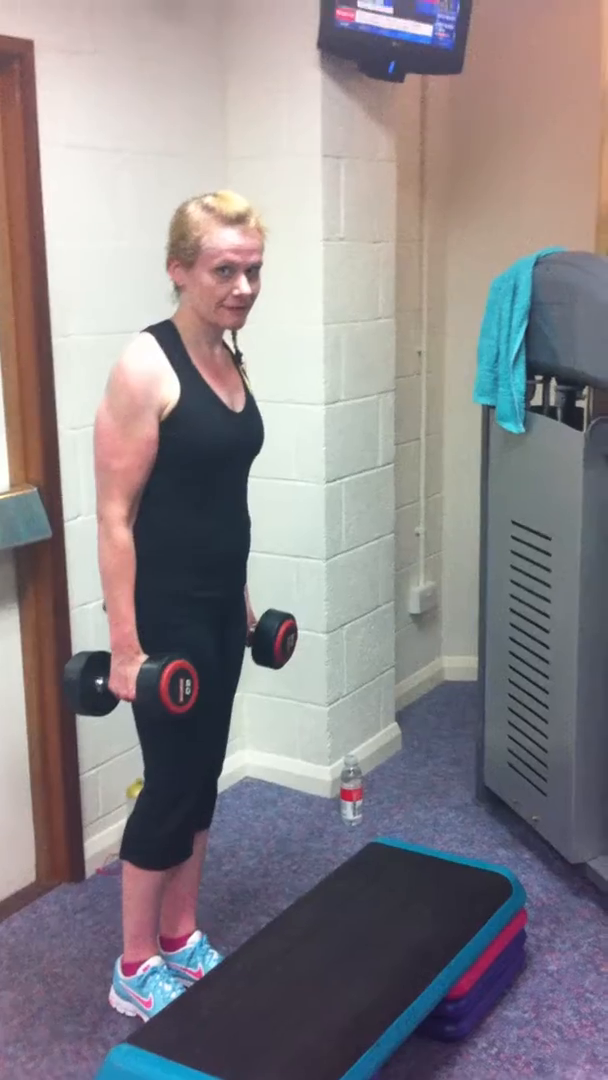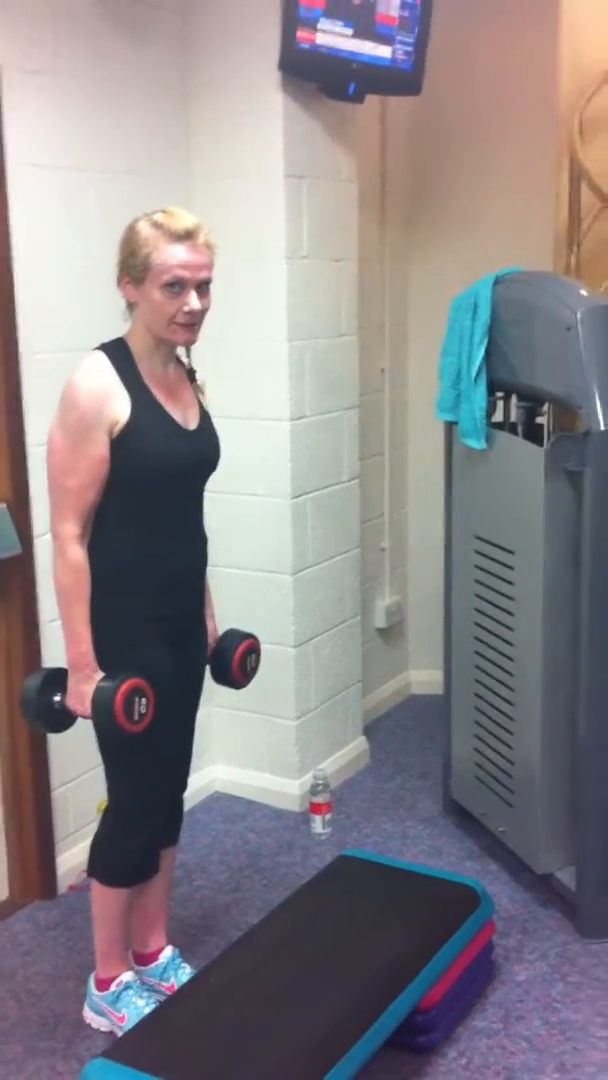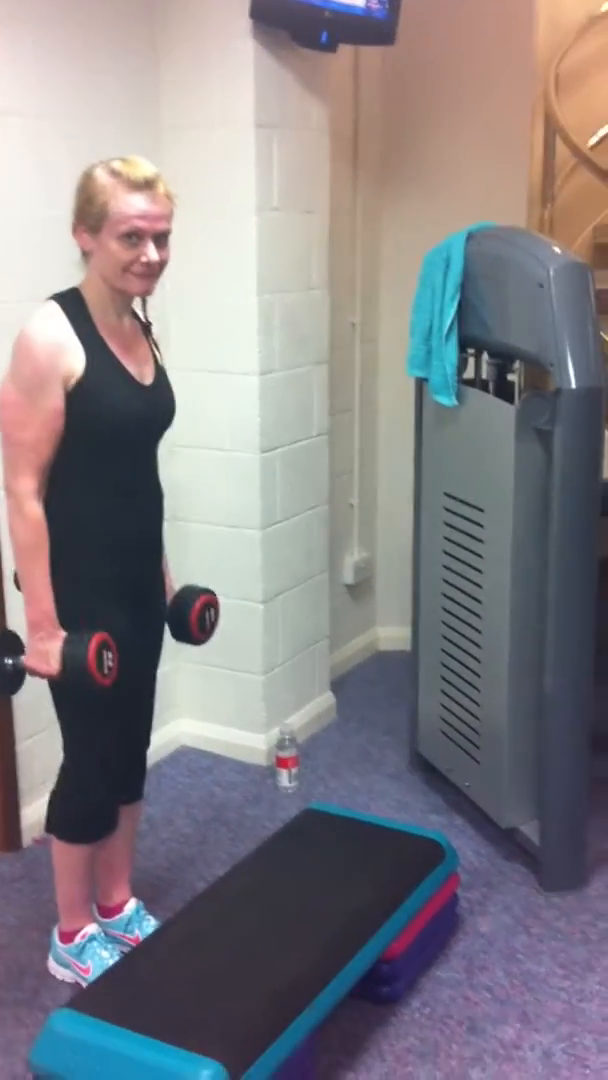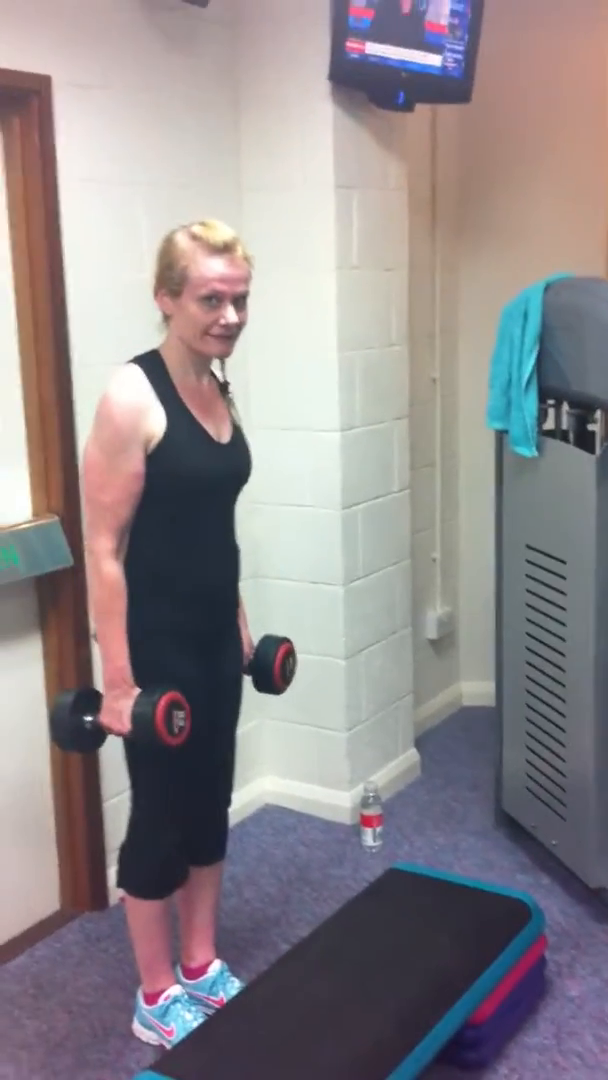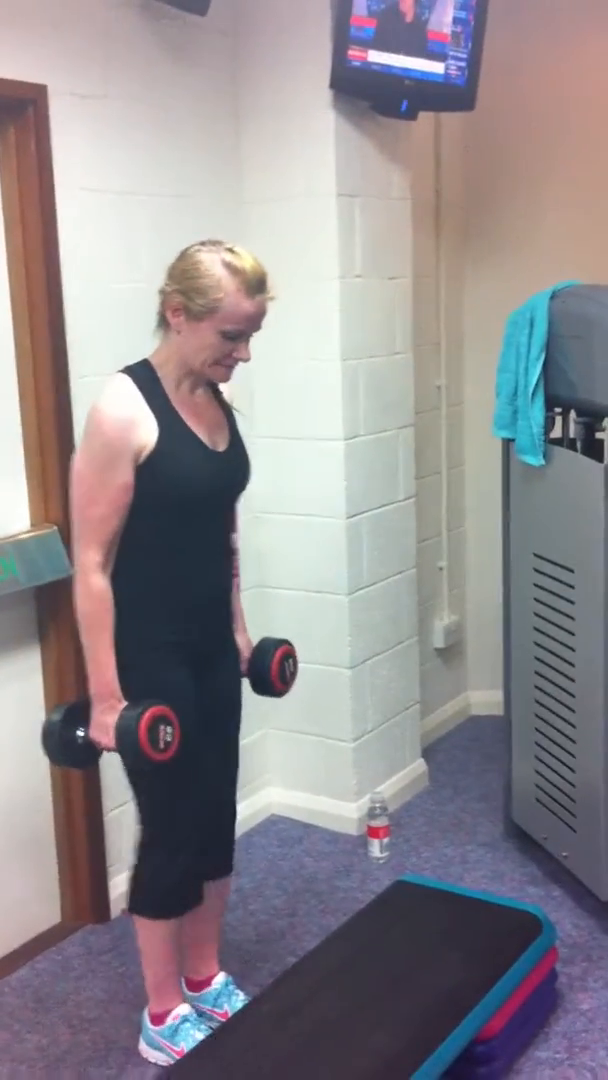
dt=1s
person 1, frame 1
left shoulder: (229, 358)
right shoulder: (145, 367)
right elbow: (115, 515)
right wrist: (125, 644)
left hip: (219, 604)
right hip: (165, 610)
left knee: (203, 775)
right knee: (171, 783)
left ankle: (183, 940)
right ankle: (135, 969)
person 1, frame 2
left shoulder: (185, 377)
right shoulder: (97, 385)
right elbow: (68, 534)
left wrist: (208, 613)
right wrist: (81, 662)
left hip: (180, 622)
right hip: (124, 629)
left knee: (168, 790)
right knee: (135, 799)
left ankle: (153, 954)
right ankle: (108, 984)
person 1, frame 3
left shoulder: (141, 330)
left wrist: (164, 573)
left hip: (138, 579)
right hip: (81, 586)
left knee: (129, 747)
right knee: (92, 757)
left ankle: (118, 908)
right ankle: (71, 938)
person 1, frame 4
left shoulder: (218, 388)
right shoulder: (132, 398)
right elbow: (103, 549)
left wrist: (240, 625)
right wrist: (117, 678)
left hip: (214, 636)
right hip: (157, 643)
left knee: (209, 801)
right knee: (161, 812)
left ankle: (203, 968)
right ankle: (157, 997)
person 1, frame 5
left shoulder: (215, 399)
right shoulder: (122, 410)
right elbow: (91, 566)
left wrist: (241, 628)
right wrist: (106, 694)
left hip: (211, 648)
right hip: (149, 657)
left knee: (215, 818)
right knee: (171, 829)
left ankle: (206, 982)
right ankle: (163, 1018)
